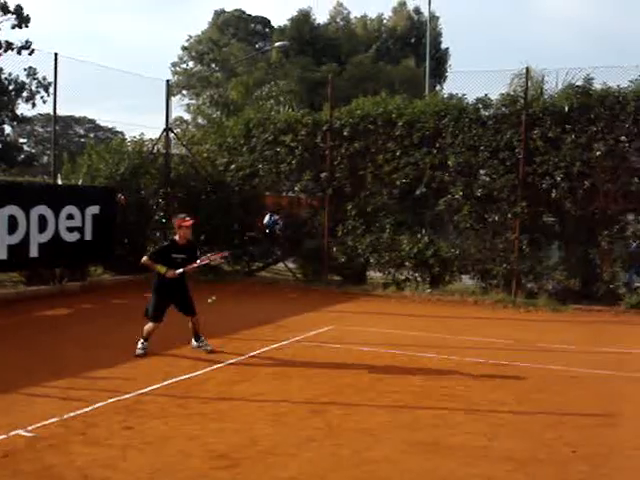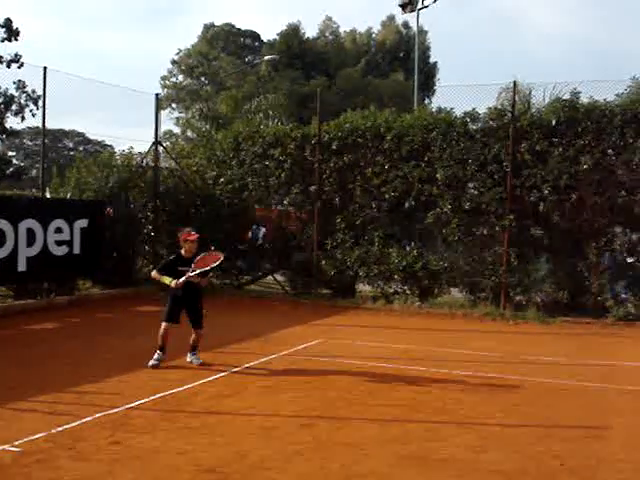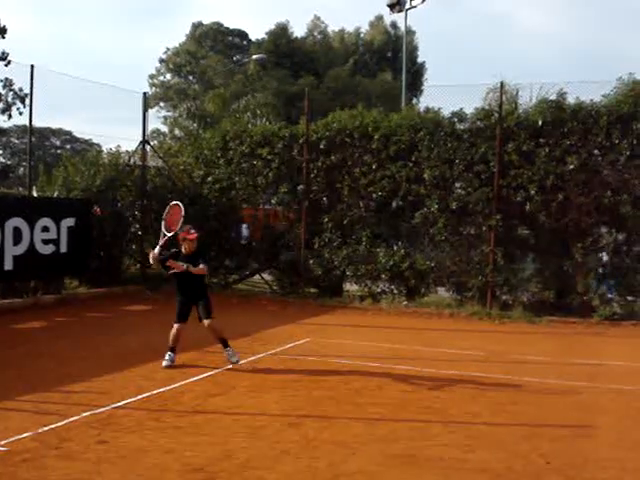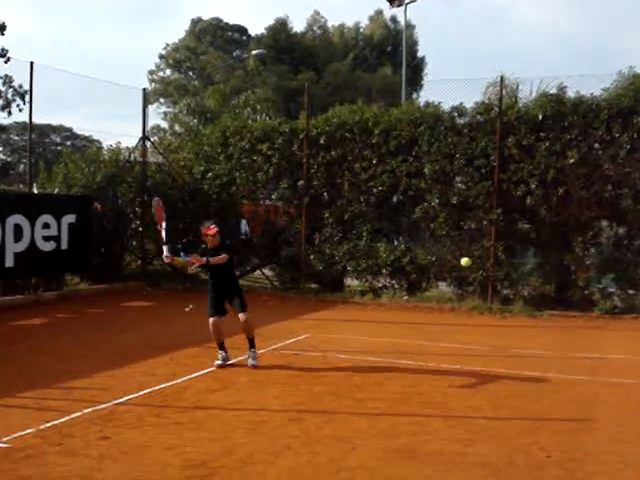
dt=0.3s
person 1, frame 1
left shoulder: (191, 246)
right shoulder: (167, 246)
left elbow: (192, 265)
right elbow: (145, 260)
right wrist: (164, 271)
left hip: (180, 286)
right hip: (162, 288)
left knee: (193, 318)
right knee: (155, 323)
left ankle: (198, 340)
right ankle: (143, 342)
person 1, frame 2
right shoulder: (173, 259)
left elbow: (203, 283)
right elbow: (154, 273)
left wrist: (194, 279)
right wrist: (170, 281)
left hip: (193, 298)
right hip: (176, 296)
left knee: (198, 331)
right knee: (165, 327)
left ankle: (192, 353)
right ankle: (160, 353)
person 1, frame 3
left shoulder: (198, 254)
right shoulder: (174, 254)
left elbow: (204, 270)
right elbow: (155, 261)
left wrist: (185, 267)
right wrist: (154, 256)
left hip: (200, 294)
right hip: (184, 295)
left knee: (208, 323)
right knee: (177, 327)
left ankle: (227, 349)
right ankle: (171, 353)
person 1, frame 4
left shoulder: (225, 247)
right shoulder: (203, 250)
left elbow: (223, 259)
left wrist: (205, 260)
left hip: (232, 287)
right hip: (215, 290)
left knee: (244, 318)
right knee: (213, 322)
left ankle: (252, 351)
right ankle: (223, 353)
